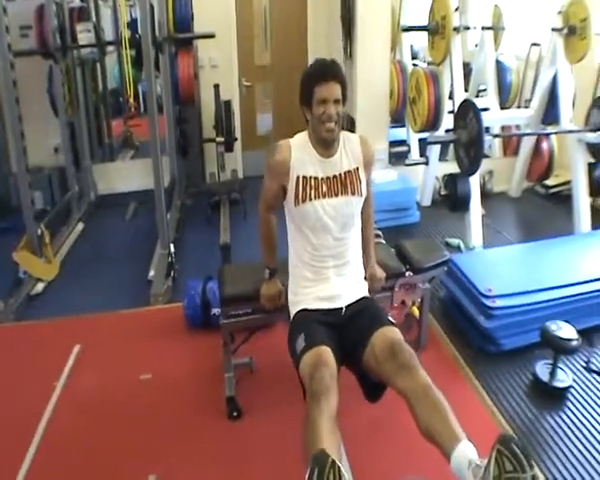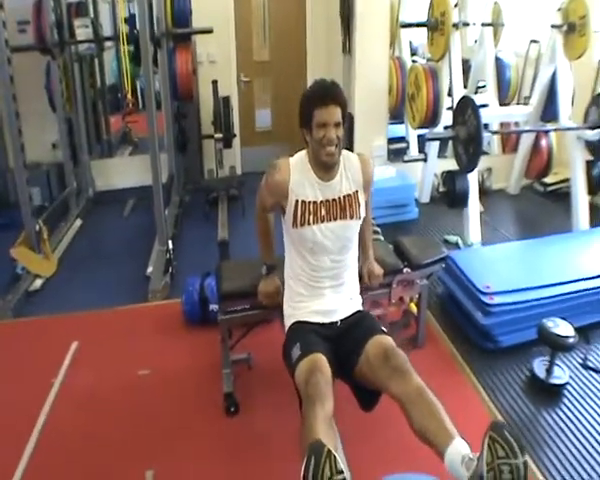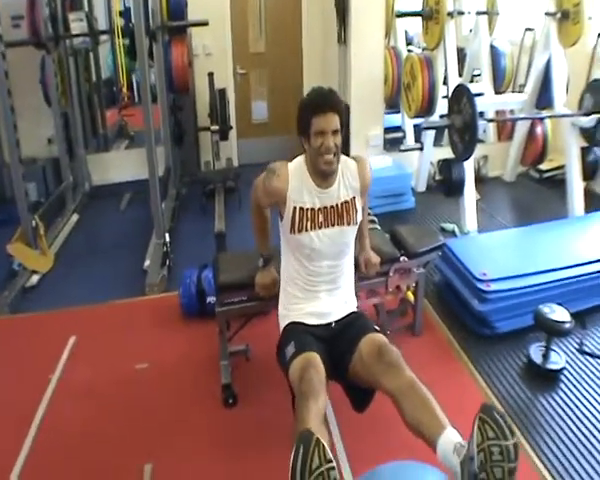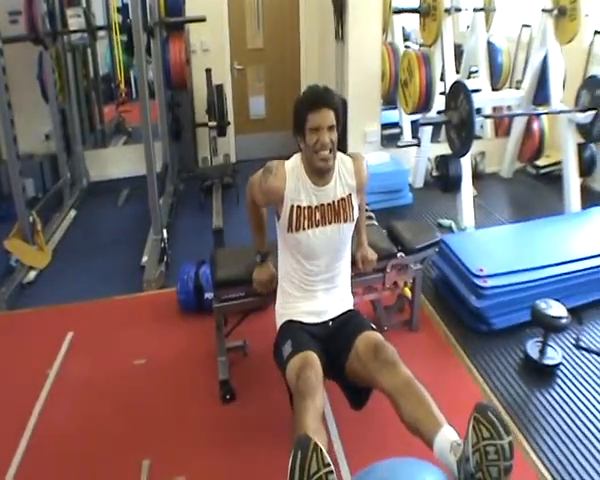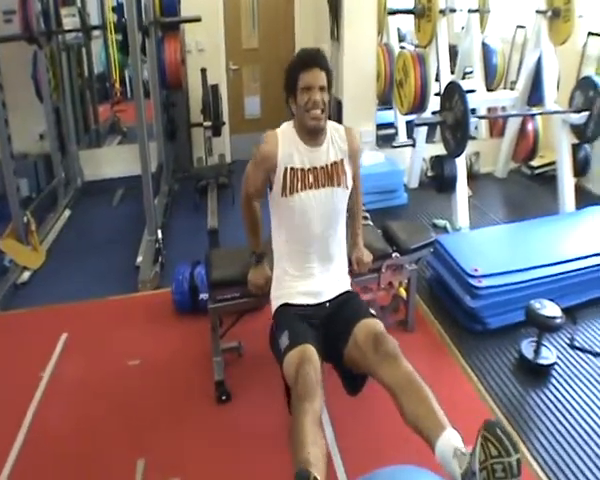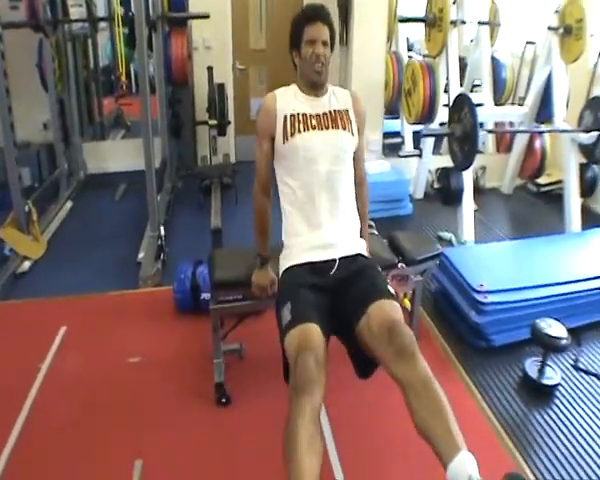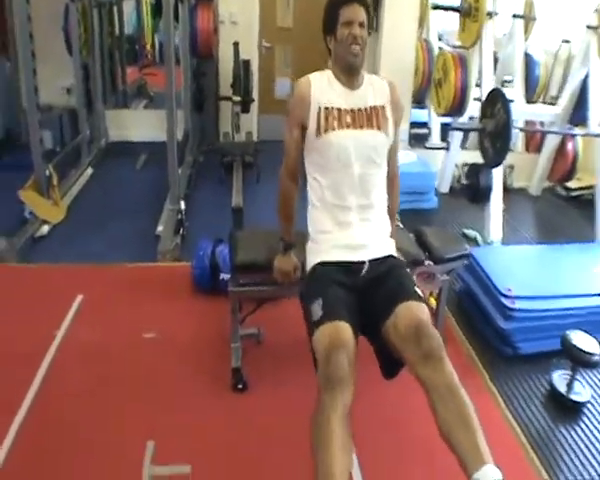
dt=0.3s
person 1, frame 1
left shoulder: (362, 151)
right shoulder: (285, 157)
right elbow: (265, 211)
right wrist: (271, 275)
left hip: (356, 296)
right hip: (310, 305)
left knee: (402, 360)
right knee: (321, 379)
person 1, frame 2
left shoulder: (362, 168)
right shoulder: (283, 176)
right elbow: (261, 211)
right wrist: (268, 272)
left hip: (350, 310)
right hip: (305, 318)
left knee: (395, 364)
right knee: (317, 383)
person 1, frame 3
left shoulder: (359, 171)
right shoulder: (281, 181)
right elbow: (256, 200)
right wrist: (265, 263)
left hip: (345, 311)
right hip: (301, 319)
left knee: (388, 360)
right knee: (309, 379)
person 1, frame 4
left shoulder: (356, 169)
right shoulder: (278, 180)
right elbow: (252, 198)
right wrist: (262, 259)
left hip: (342, 310)
right hip: (297, 317)
left knee: (385, 358)
right knee: (307, 379)
person 1, frame 5
left shoulder: (348, 140)
right shoulder: (272, 148)
right elbow: (249, 199)
right wrist: (258, 260)
left hip: (338, 289)
right hip: (293, 298)
left knee: (385, 350)
right knee: (306, 379)
person 1, frame 6
left shoulder: (351, 104)
right shoulder: (274, 107)
right elbow: (261, 190)
right wrist: (262, 261)
left hip: (352, 256)
right hip: (302, 262)
left knee: (400, 342)
right knee: (308, 369)
person 1, frame 7
left shoulder: (389, 94)
right shoulder: (307, 92)
right elbow: (289, 176)
right wrist: (286, 246)
left hip: (380, 253)
right hip: (330, 257)
left knee: (427, 344)
right knee: (337, 369)
